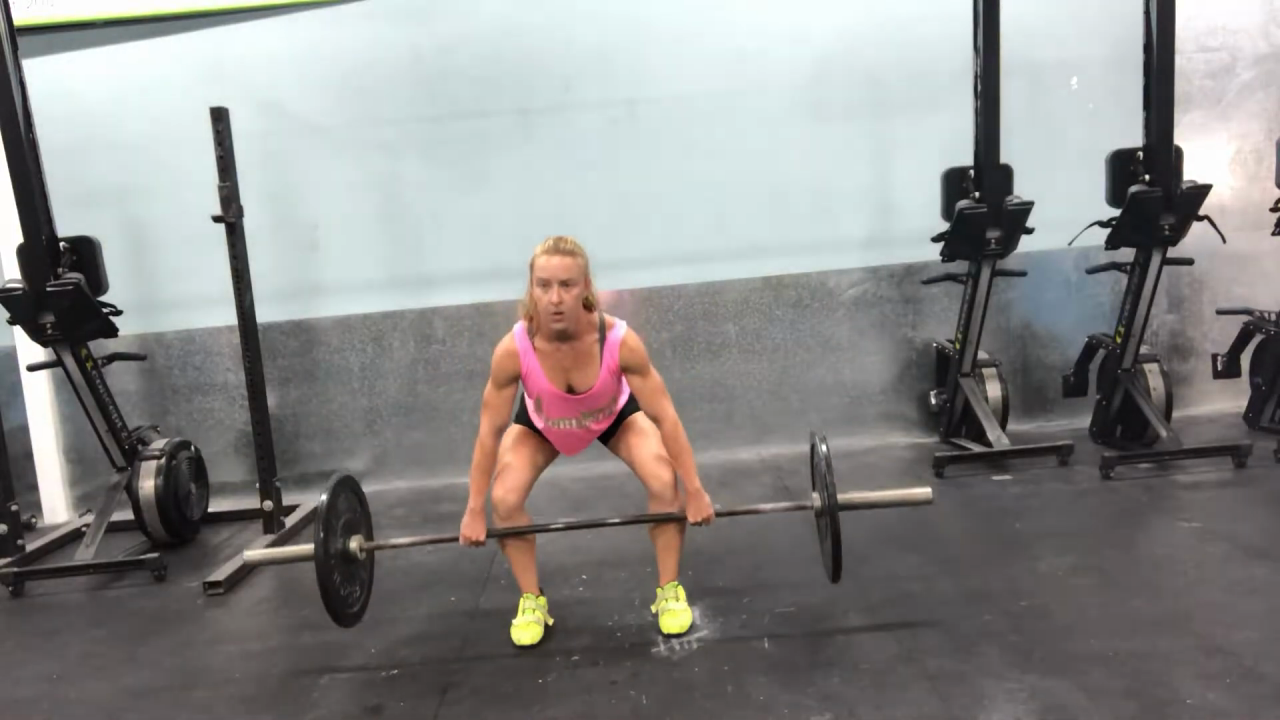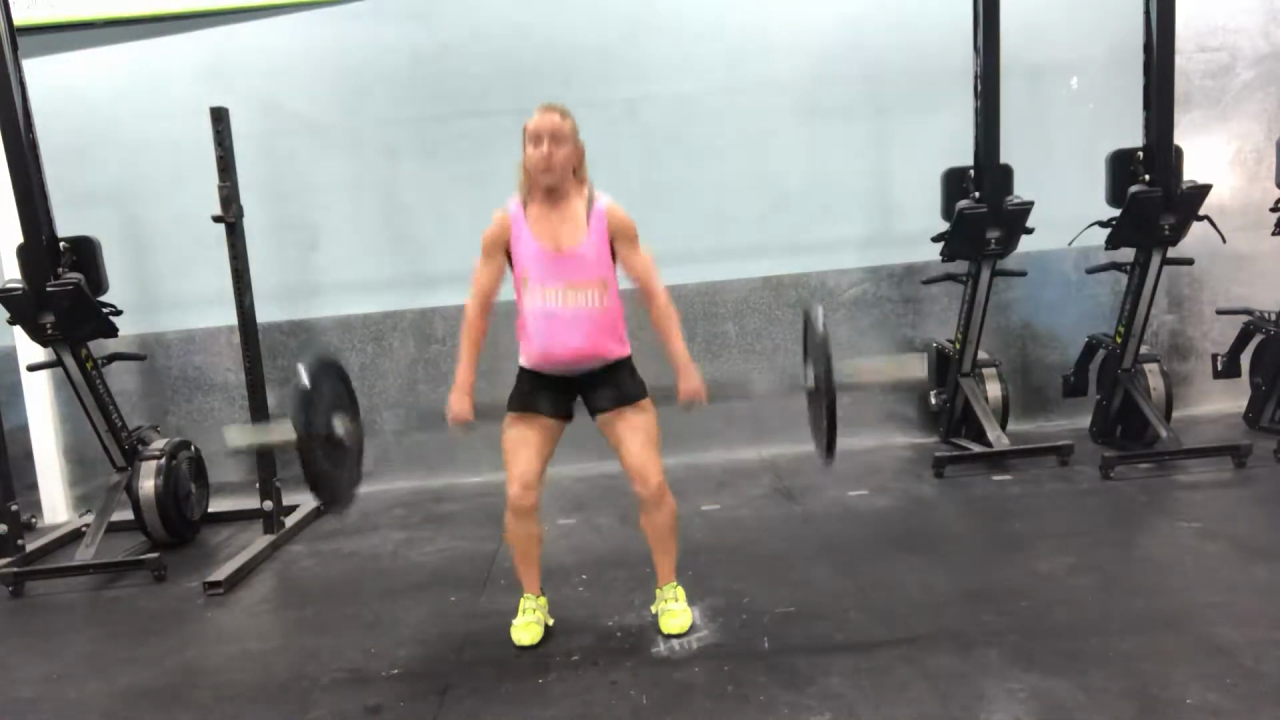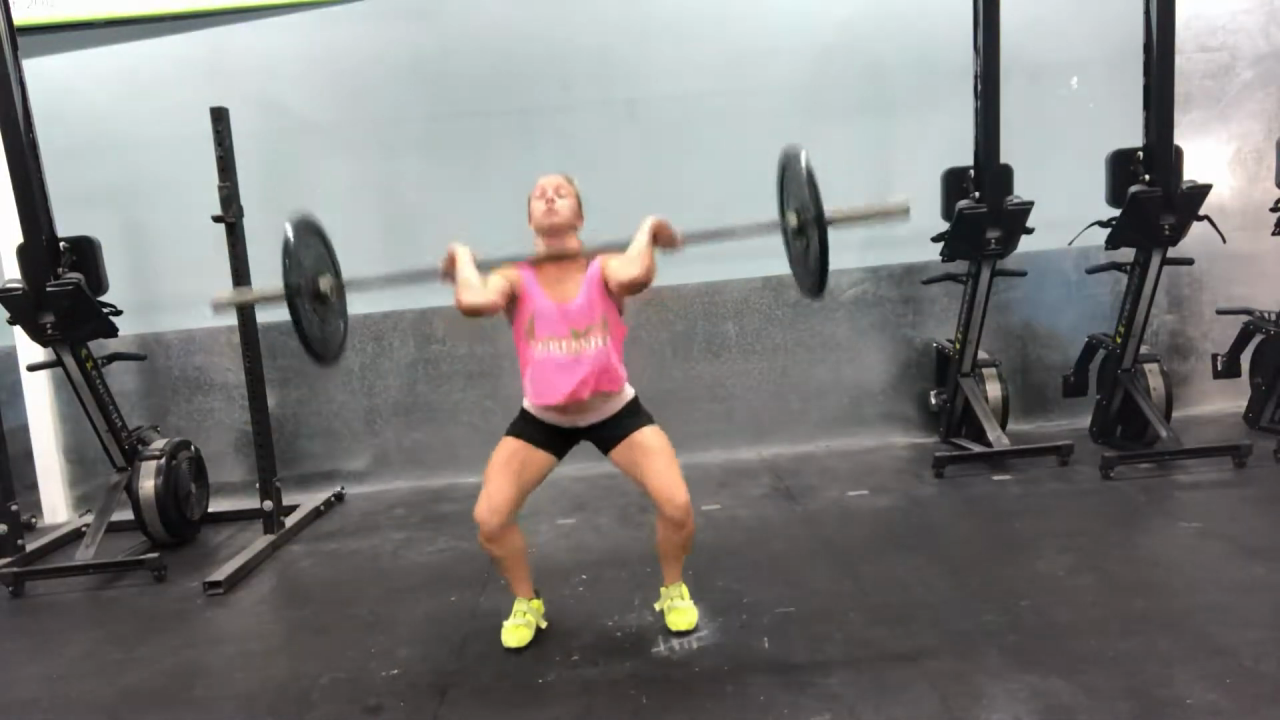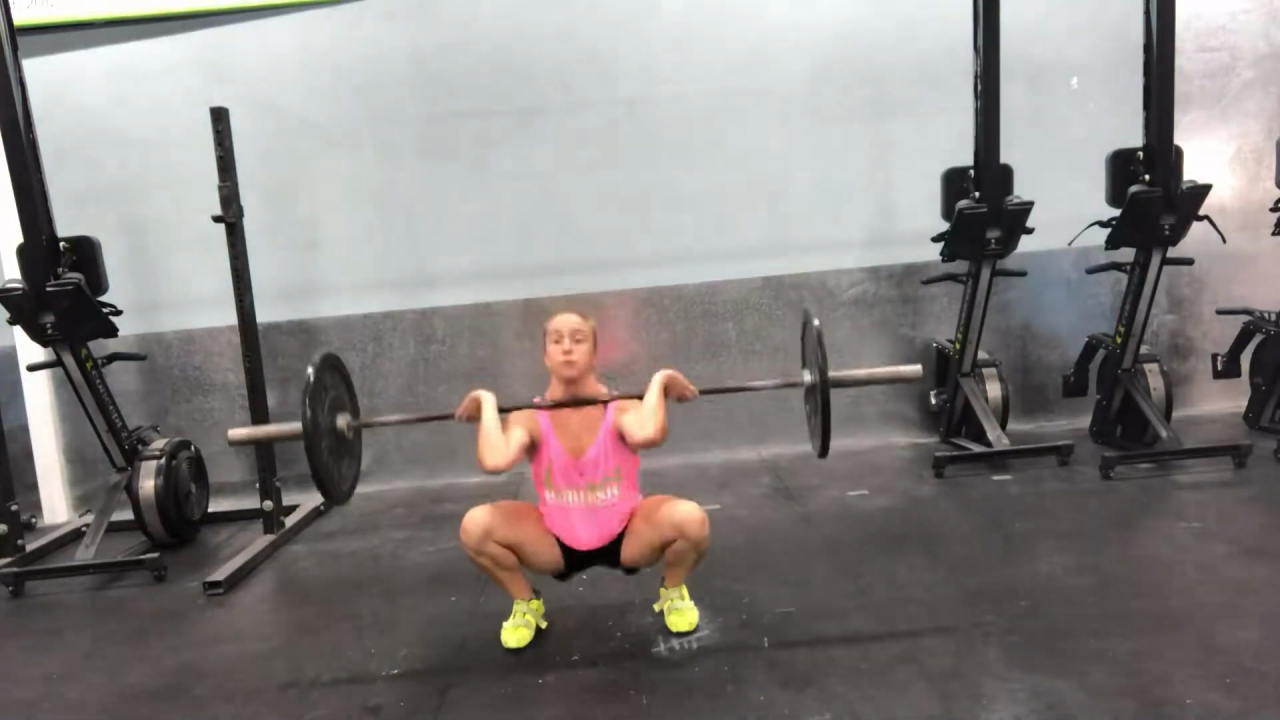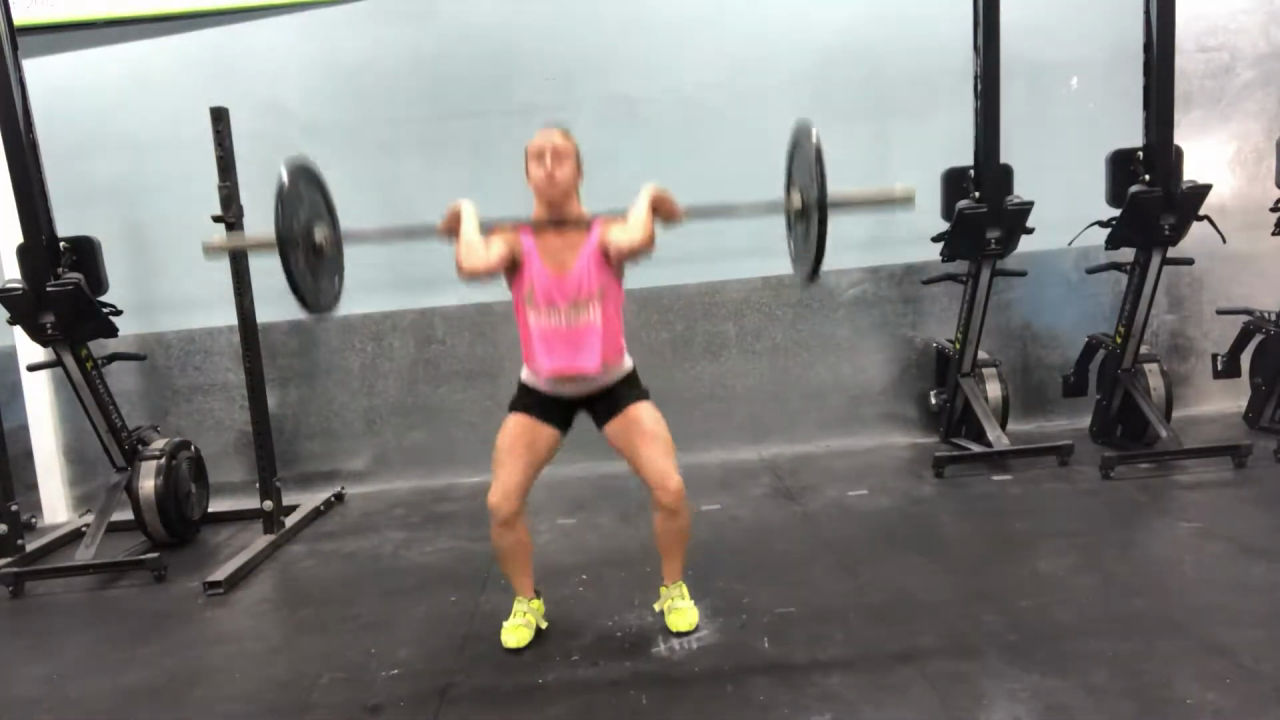
dt=0.5s
person 1, frame 1
left shoulder: (620, 341)
right shoulder: (513, 349)
left elbow: (665, 417)
right elbow: (490, 431)
left wrist: (695, 489)
right wrist: (474, 508)
left hip: (615, 413)
right hip: (540, 423)
left knee: (665, 484)
right knee: (504, 500)
left ankle: (669, 592)
right ankle: (531, 602)
person 1, frame 2
left shoulder: (606, 216)
right shoulder: (505, 226)
left elbow: (652, 289)
right elbow: (478, 305)
left wrist: (684, 365)
right wrist: (463, 384)
left hip: (608, 366)
right hip: (540, 373)
left knee: (651, 487)
right knee: (520, 497)
left ankle: (669, 593)
right ankle: (532, 602)
person 1, frame 3
left shoulder: (605, 269)
right shoulder: (513, 279)
left elbow: (636, 274)
right elbow: (472, 301)
left wrist: (647, 230)
right wrist: (462, 259)
left hip: (614, 410)
right hip: (542, 419)
left knee: (676, 505)
right knee: (489, 519)
left ankle: (674, 591)
right ankle: (527, 603)
person 1, frame 4
left shoulder: (620, 412)
right shoulder: (532, 421)
left elbow: (649, 435)
right elbow: (494, 461)
left wrist: (658, 384)
right wrist: (488, 405)
left hip: (625, 531)
right hip: (558, 539)
left knee: (692, 520)
right knee: (474, 528)
left ankle: (673, 593)
right ankle: (526, 603)
person 1, frame 5
left shoulder: (604, 234)
right shoulder: (514, 242)
left elbow: (637, 240)
right elbow: (472, 264)
left wrist: (646, 199)
right wrist: (467, 216)
left hip: (612, 385)
right hip: (540, 391)
left knee: (669, 489)
right knee: (503, 505)
left ankle: (674, 591)
right ankle: (526, 604)
